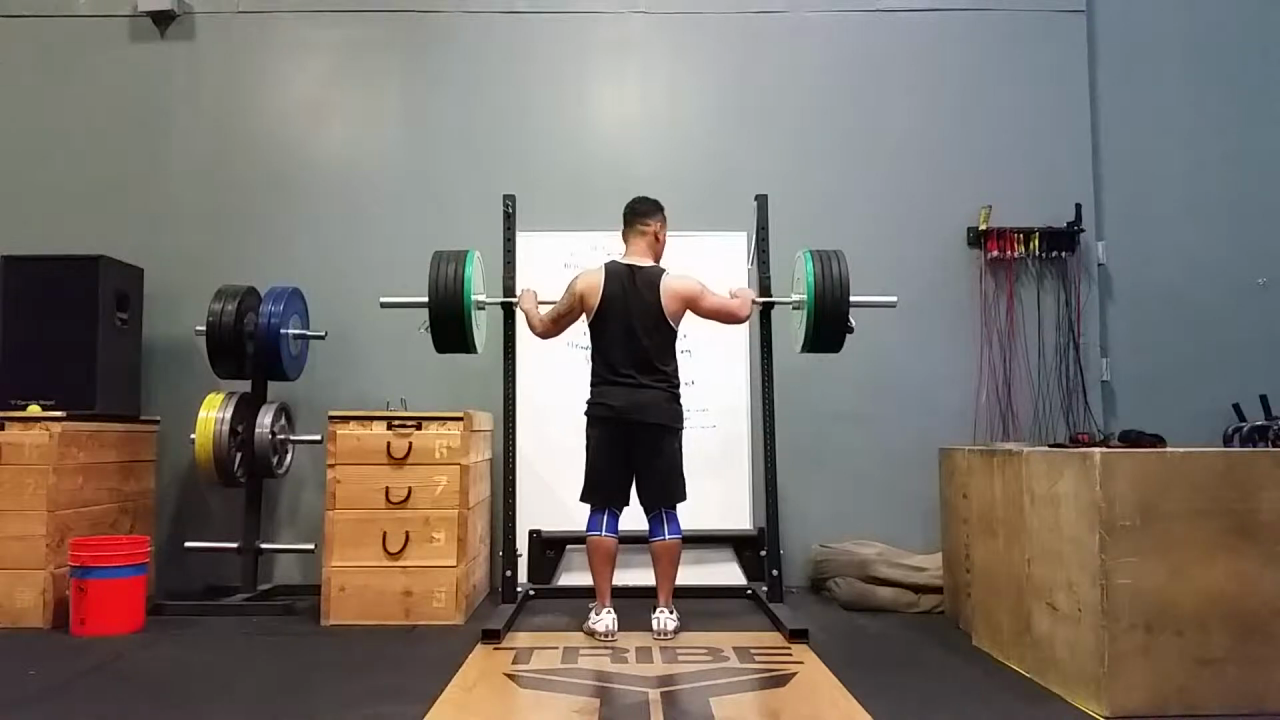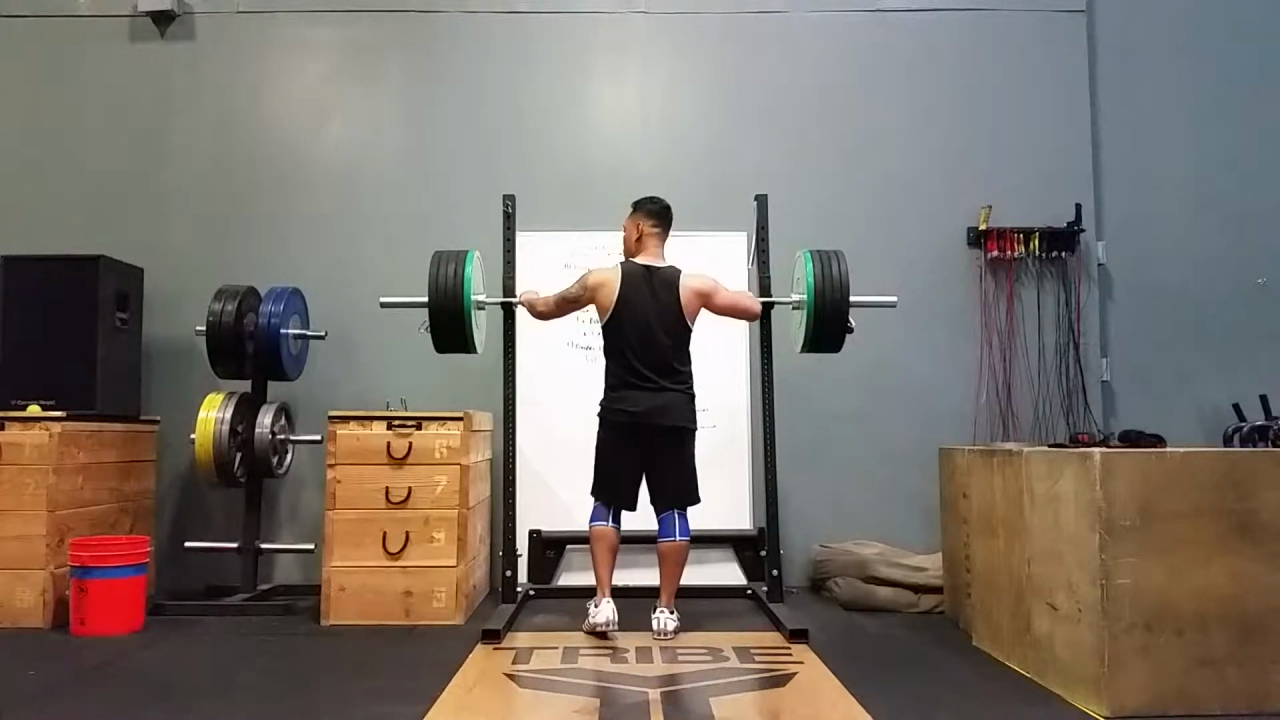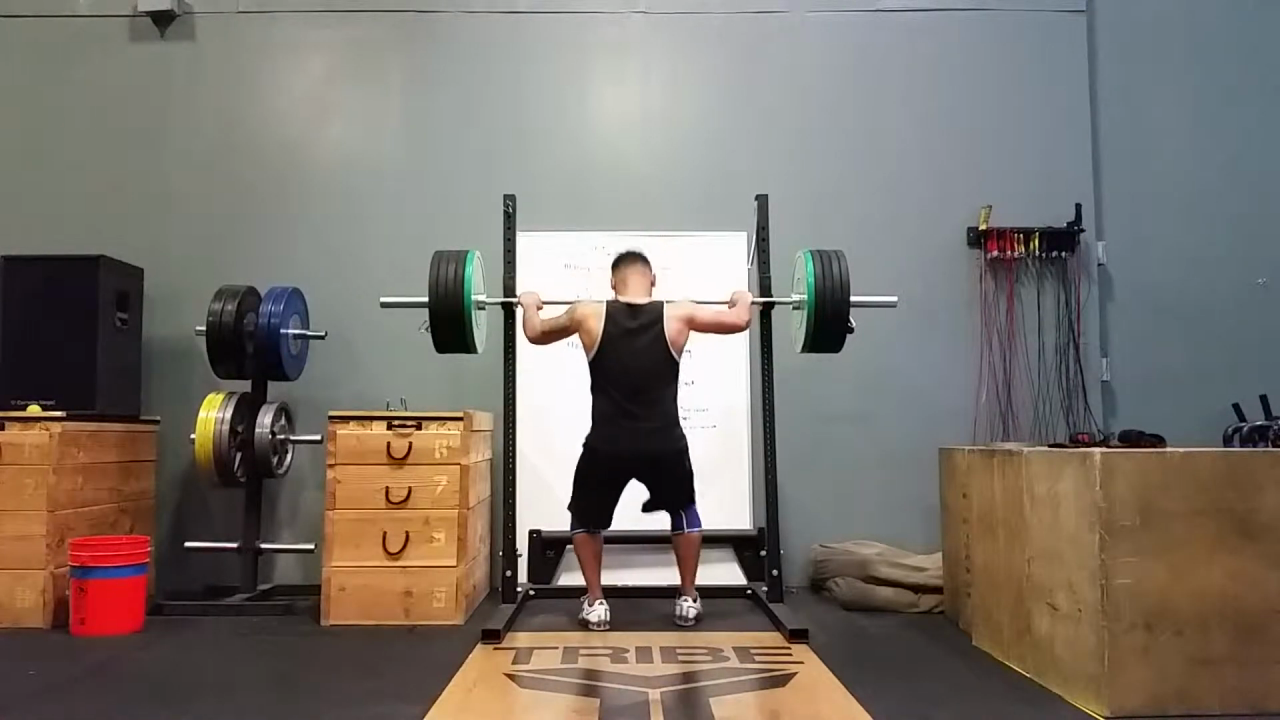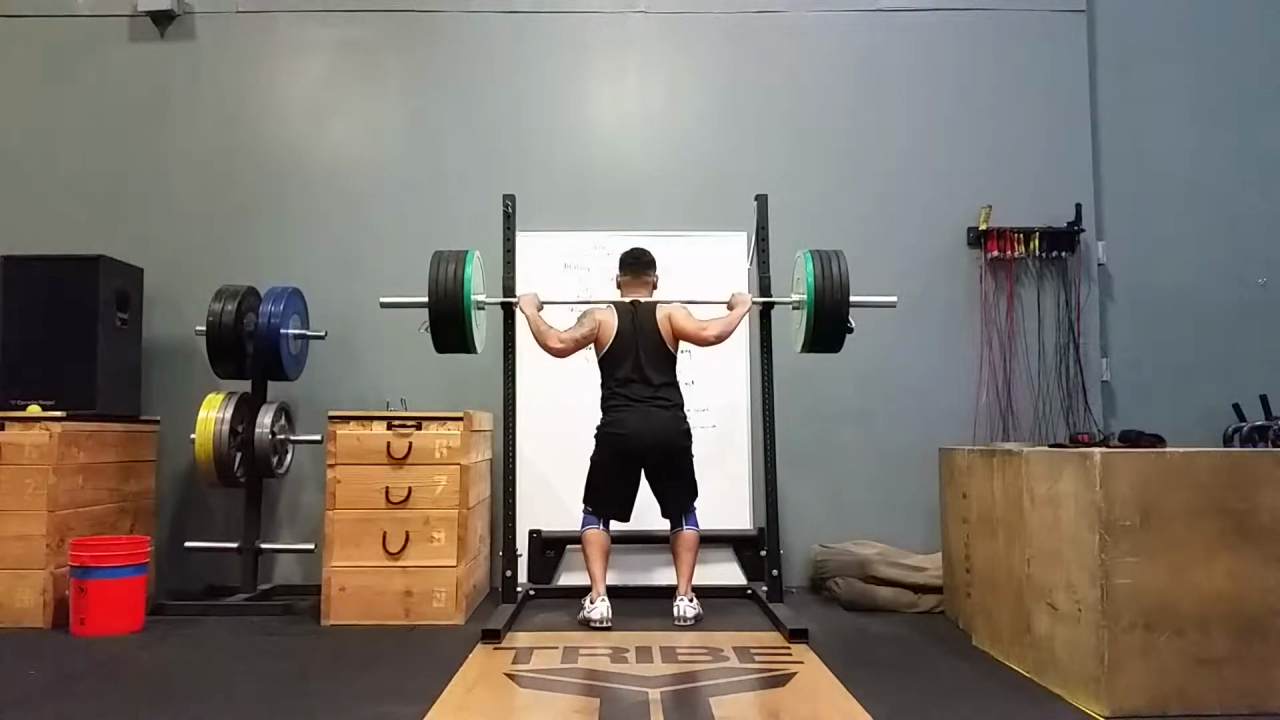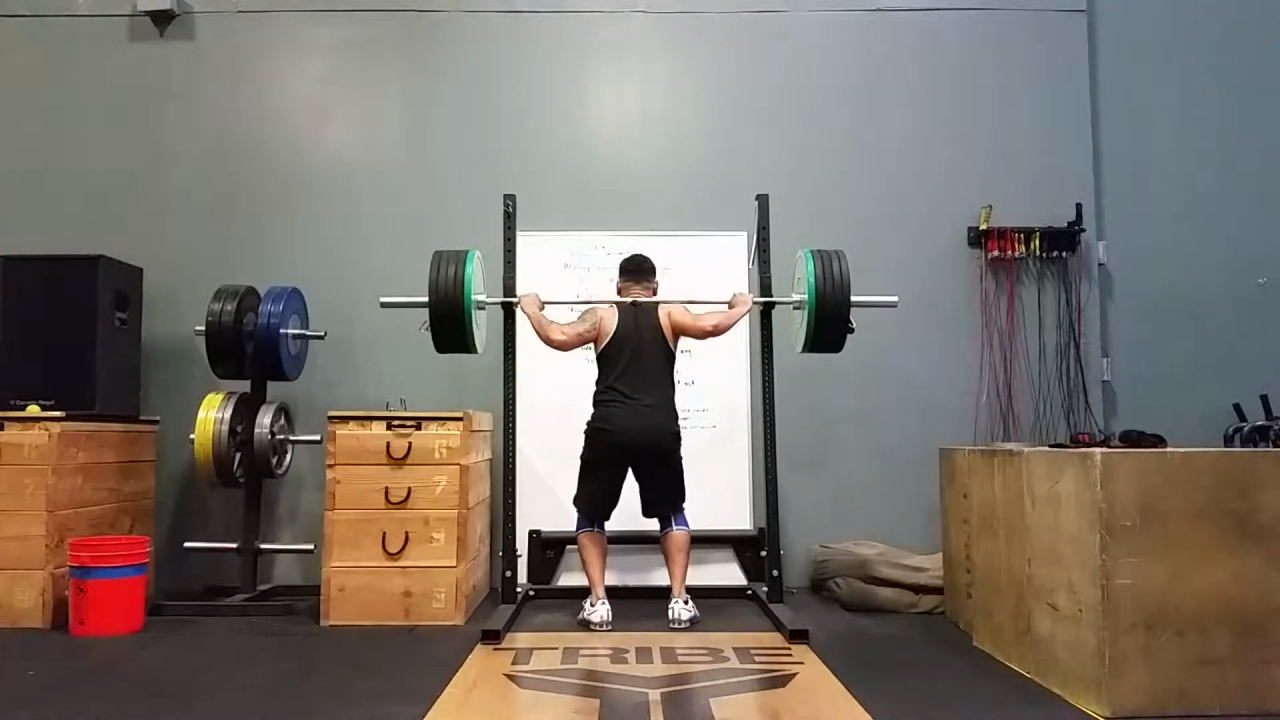
dt=1s
person 1, frame 1
left shoulder: (589, 282)
right shoulder: (676, 286)
left elbow: (544, 329)
right elbow: (739, 313)
left wrist: (528, 304)
right wrist: (746, 296)
left hip: (607, 411)
right hip: (659, 411)
left knee: (603, 510)
right knee: (662, 511)
left ankle: (603, 612)
right ankle: (664, 611)
person 1, frame 2
left shoulder: (603, 281)
right shoulder: (693, 286)
left elbow: (546, 309)
right elbow: (753, 309)
left wrist: (527, 300)
right wrist: (749, 297)
left hip: (621, 413)
right hip: (675, 414)
left knee: (607, 505)
right knee: (672, 510)
left ankle: (603, 602)
right ankle: (665, 611)
person 1, frame 3
left shoulder: (589, 315)
right shoulder: (677, 316)
left elbow: (535, 333)
right elbow: (738, 321)
left wrist: (529, 303)
right wrist: (742, 300)
left hip: (607, 443)
right hip: (664, 443)
left knee: (585, 518)
right knee: (683, 512)
left ankle: (595, 603)
right ankle: (687, 599)
person 1, frame 4
left shoulder: (601, 317)
right shoulder: (670, 313)
left elbow: (557, 345)
right elbow: (709, 335)
left wrist: (530, 310)
right wrist: (740, 308)
left hip: (618, 430)
right hip: (669, 429)
left knee: (597, 514)
right knee: (682, 512)
left ankle: (598, 600)
right ankle: (684, 599)
person 1, frame 5
left shoulder: (602, 316)
right shoulder: (669, 314)
left elbow: (558, 338)
right elbow: (709, 325)
left wrist: (531, 309)
right wrist: (741, 307)
left hip: (609, 428)
right hip: (659, 429)
left knee: (590, 516)
right knee: (670, 513)
left ankle: (598, 602)
right ankle: (679, 601)
